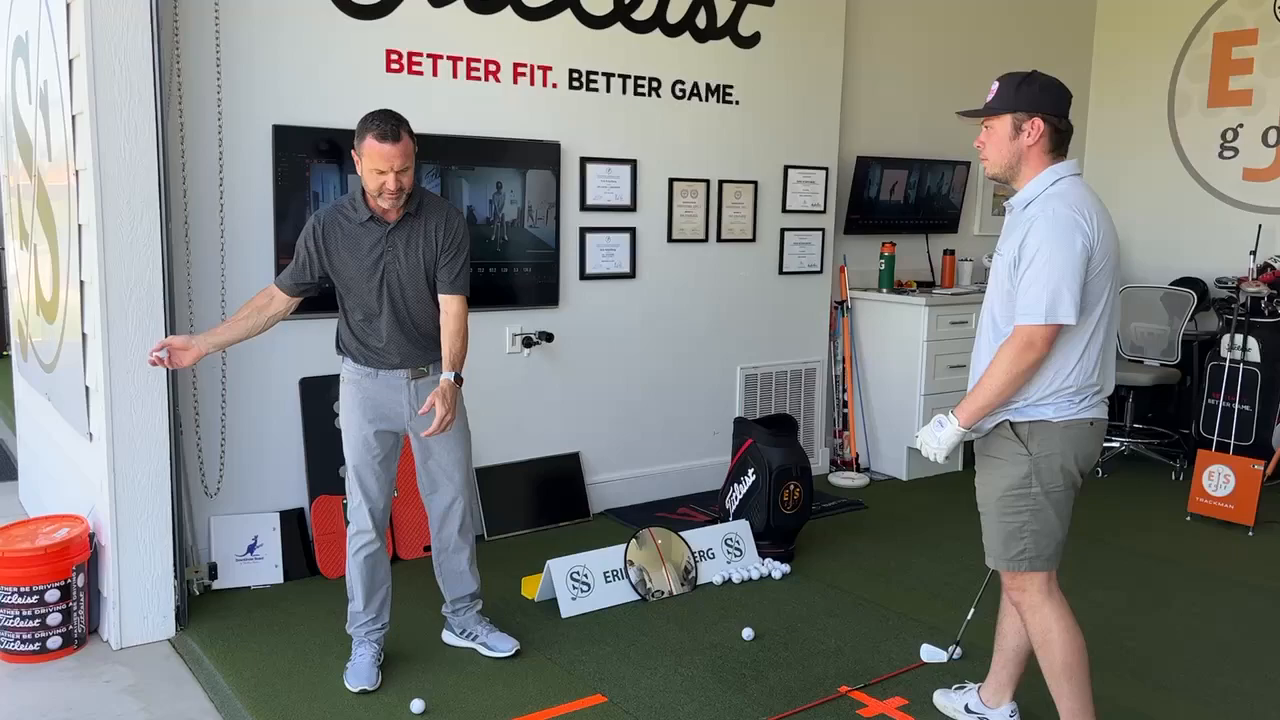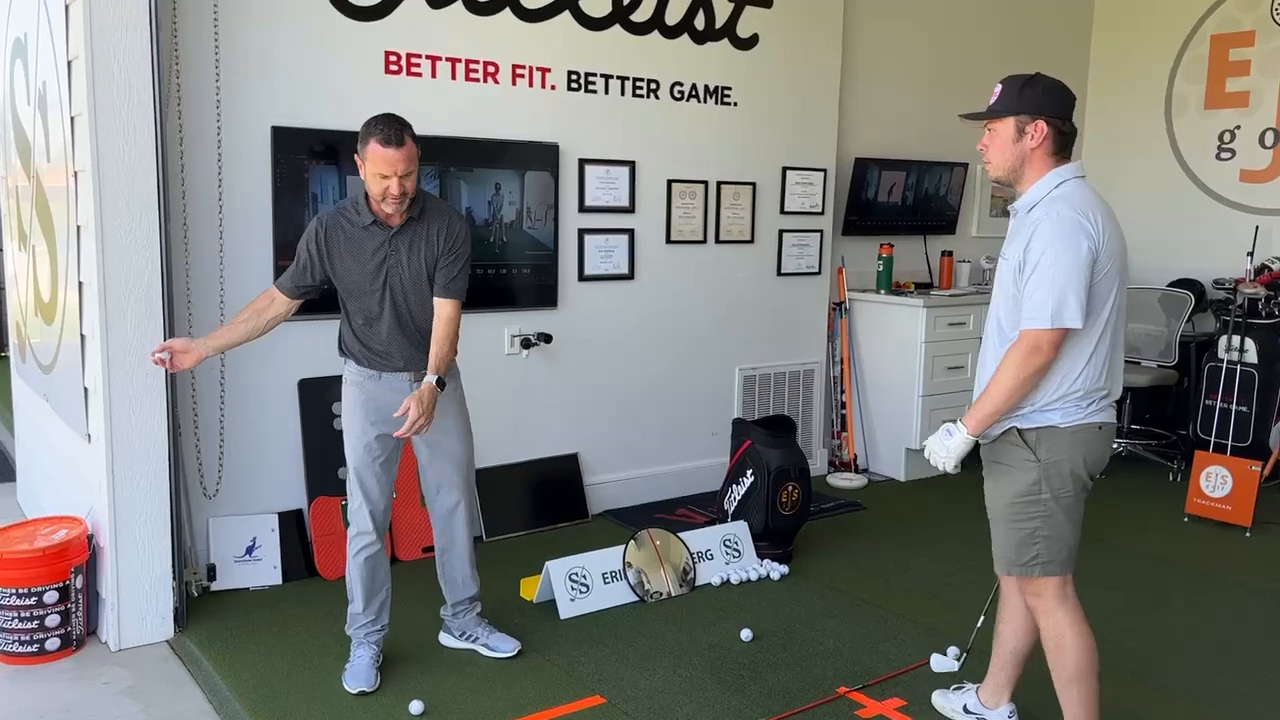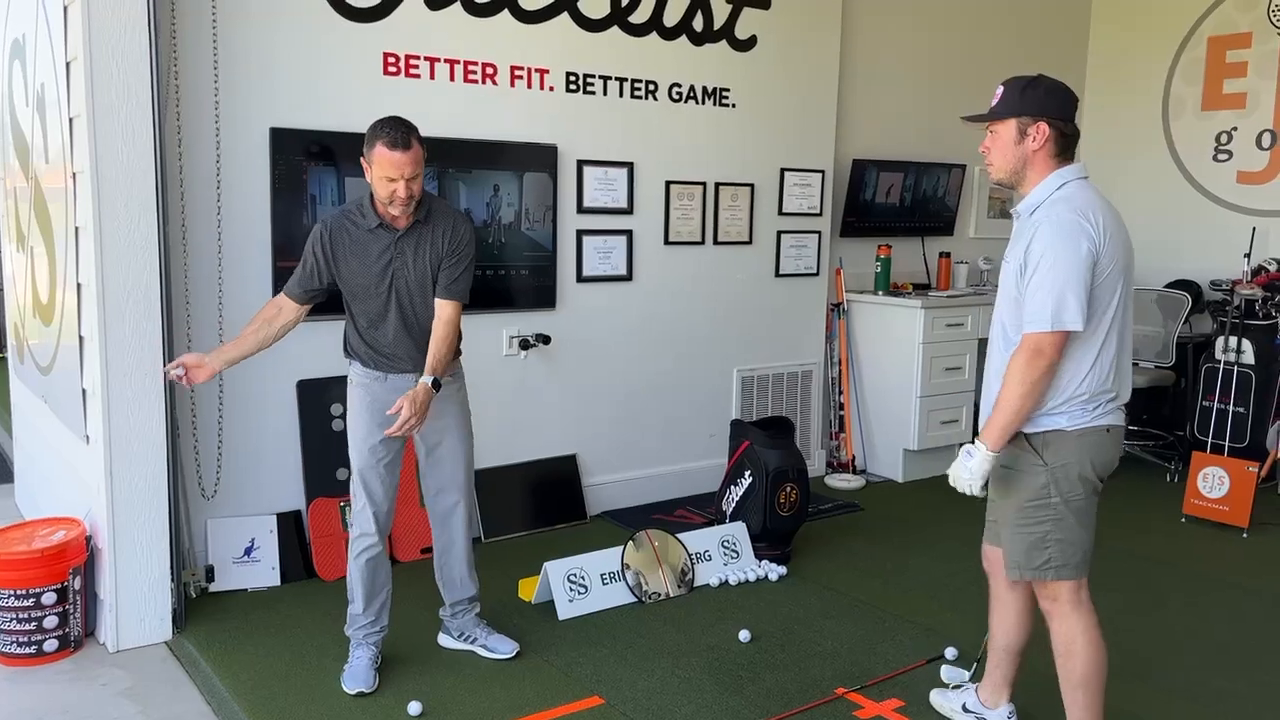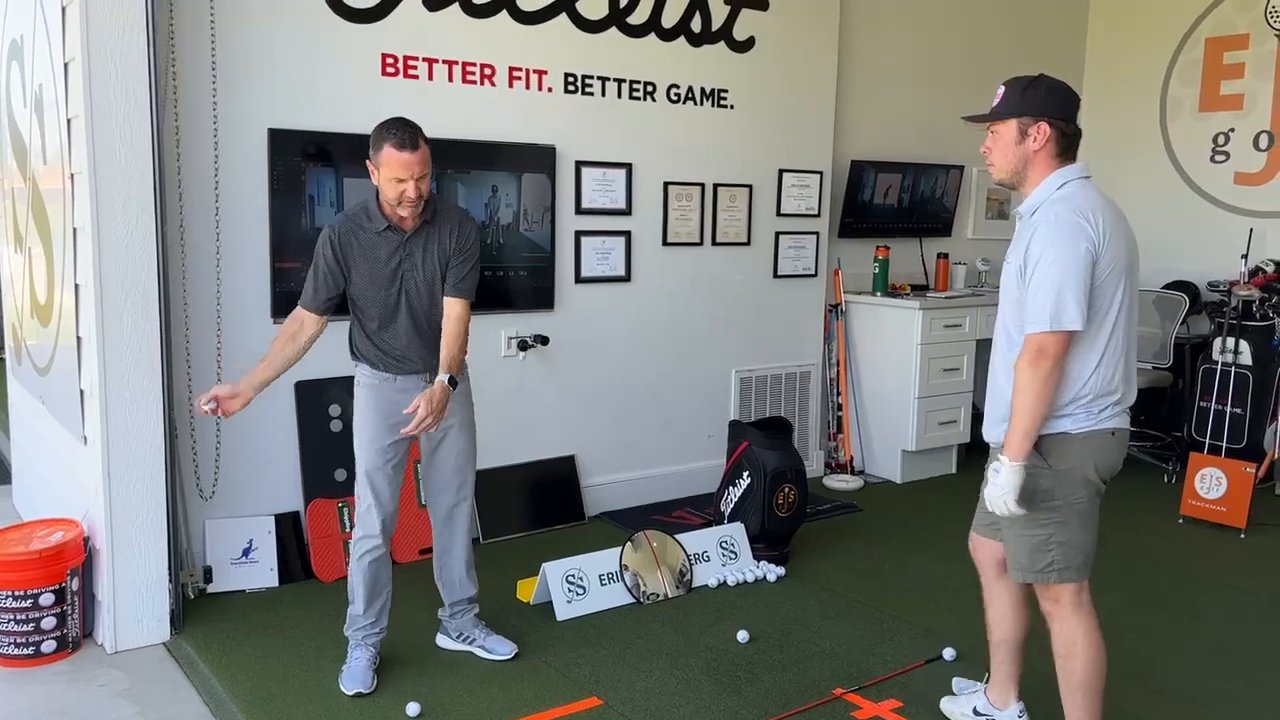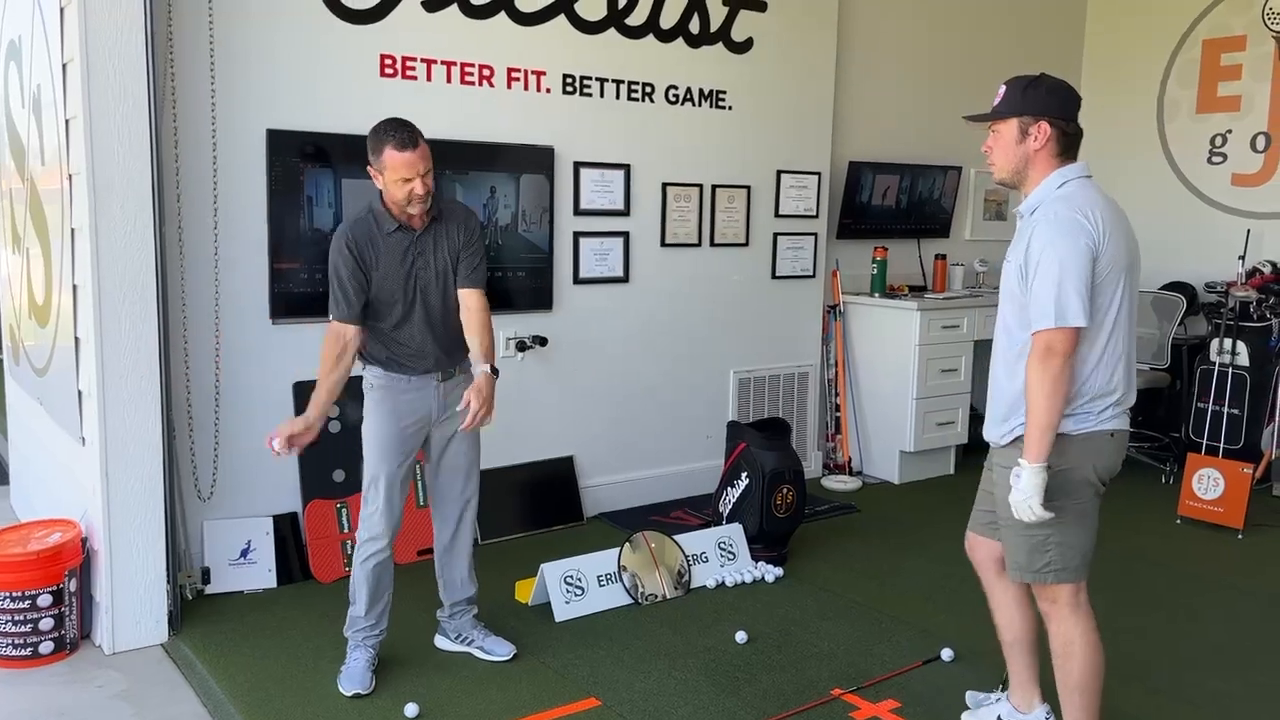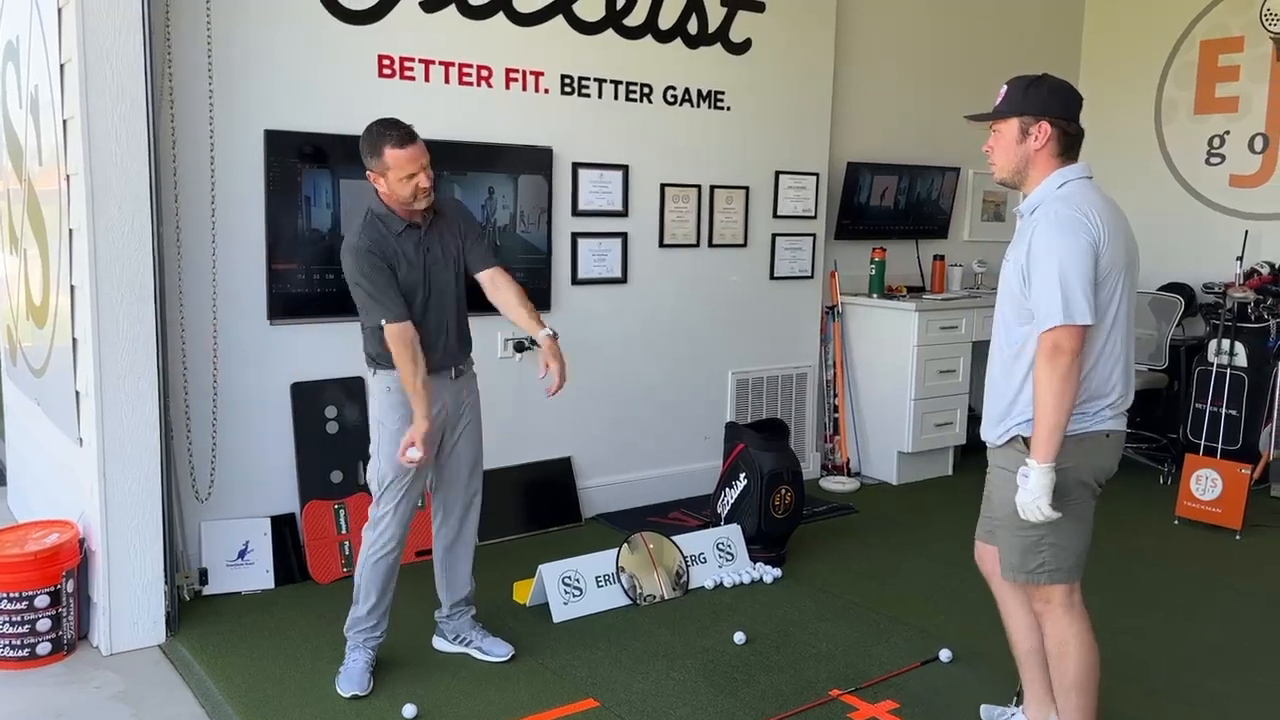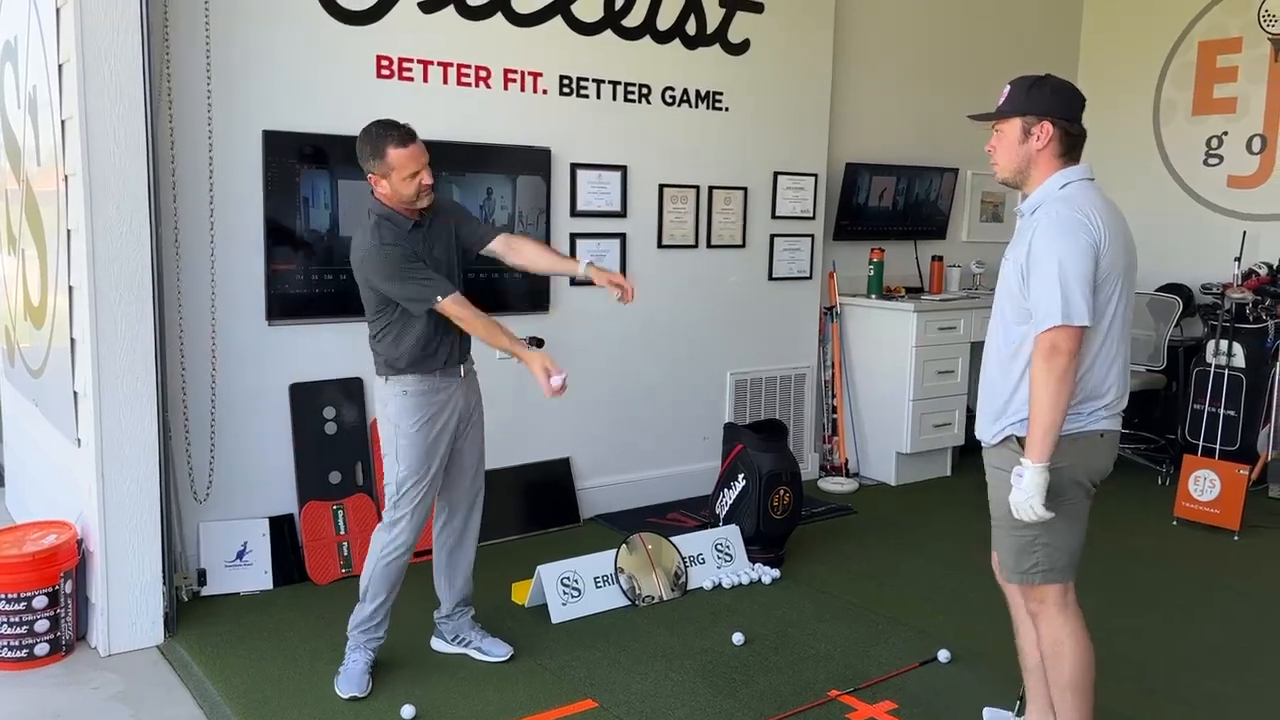
dt=0.1s
person 1, frame 1
left shoulder: (1057, 214)
right shoulder: (1044, 206)
left elbow: (1032, 342)
left wrist: (957, 421)
right wrist: (975, 419)
left hip: (1035, 431)
right hip: (1031, 425)
left knee: (1033, 583)
right knee: (1022, 572)
person 1, frame 2
left shoulder: (1062, 217)
right shoulder: (1051, 208)
left elbow: (1038, 346)
left wrist: (965, 429)
right wrist: (983, 425)
left hip: (1043, 436)
right hip: (1041, 429)
left knee: (1045, 588)
right knee: (1019, 572)
person 1, frame 3
left shoulder: (1061, 220)
right shoulder: (1062, 209)
left elbow: (1041, 351)
left wrist: (984, 444)
left hip: (1050, 438)
right hip: (1044, 432)
left knee: (1059, 593)
right knee: (1004, 564)
person 1, frame 4
left shoulder: (1061, 219)
right shoulder: (1067, 209)
left elbow: (1046, 350)
left wrist: (1011, 457)
left hip: (1056, 441)
right hip: (1051, 433)
left knee: (1061, 594)
right knee: (991, 552)
person 1, frame 5
left shoulder: (1060, 217)
right shoulder: (1075, 206)
left elbow: (1054, 348)
left wrist: (1033, 461)
left hip: (1057, 441)
right hip: (1040, 434)
left knee: (1058, 594)
right knee: (986, 548)
person 1, frame 6
left shoulder: (1060, 216)
right shoulder: (1074, 206)
left elbow: (1061, 346)
left wrist: (1041, 462)
left hip: (1050, 440)
right hip: (1035, 434)
left knee: (1052, 594)
right knee: (996, 559)
person 1, frame 7
left shoulder: (1062, 216)
right shoulder: (1073, 207)
left elbow: (1058, 346)
left wrist: (1034, 460)
left hip: (1050, 442)
right hip: (1037, 436)
left knee: (1046, 596)
right knee: (1017, 577)
person 2, frame 1
left shoulder: (446, 221)
right shoulder: (328, 225)
left elbow: (452, 309)
right elbow: (280, 297)
left wrist: (449, 381)
right wrist: (203, 344)
left hip: (433, 382)
right hip: (366, 384)
left knee: (452, 504)
right knee: (368, 517)
left ankle: (463, 618)
right ankle: (367, 638)
person 2, frame 2
left shoulder: (447, 225)
right shoulder: (330, 228)
left elbow: (446, 313)
right elbow: (280, 299)
left wrist: (432, 386)
right wrist: (203, 347)
left hip: (434, 386)
right hip: (368, 386)
left knee: (454, 506)
right knee: (368, 519)
left ankle: (462, 620)
right ankle: (366, 640)
person 2, frame 3
left shoulder: (453, 228)
right shoulder: (336, 231)
left elbow: (446, 315)
right elbow: (287, 306)
left wrist: (426, 387)
right wrist: (216, 360)
left hip: (438, 384)
right hip: (373, 384)
left knee: (453, 507)
right knee: (370, 520)
left ankle: (461, 620)
right ankle: (365, 640)
person 2, frame 4
left shoulder: (458, 227)
right shoulder: (343, 236)
left elbow: (456, 314)
right elbow: (307, 320)
left wrist: (442, 385)
right wrist: (248, 387)
left hip: (445, 384)
right hip: (381, 388)
left knee: (454, 509)
right knee: (374, 521)
left ankle: (459, 621)
right ankle: (364, 642)
person 2, frame 5
left shoulder: (463, 223)
right shoulder: (354, 240)
left elbow: (472, 303)
right elbow: (344, 336)
left wrist: (485, 373)
right wrist: (313, 415)
left hip: (456, 385)
right hip: (393, 389)
left knee: (458, 512)
right knee: (379, 523)
left ankle: (459, 622)
right ankle: (363, 643)
person 2, frame 6
left shoulder: (451, 219)
right shoulder: (364, 247)
left elbow: (495, 280)
right elbow: (400, 335)
left wrist: (544, 337)
right wrist: (418, 419)
left hip: (461, 380)
right hip: (403, 390)
left knee: (458, 510)
right knee: (389, 521)
left ankle: (454, 622)
right ankle: (361, 645)
person 2, frame 7
left shoulder: (441, 211)
right shoulder: (377, 246)
left elbow: (509, 245)
right elbow: (457, 310)
left wrist: (585, 270)
right wrist: (530, 357)
left hip: (460, 380)
right hip: (410, 393)
left knee: (462, 510)
right knee: (403, 520)
left ankle: (454, 623)
right ankle: (361, 645)
